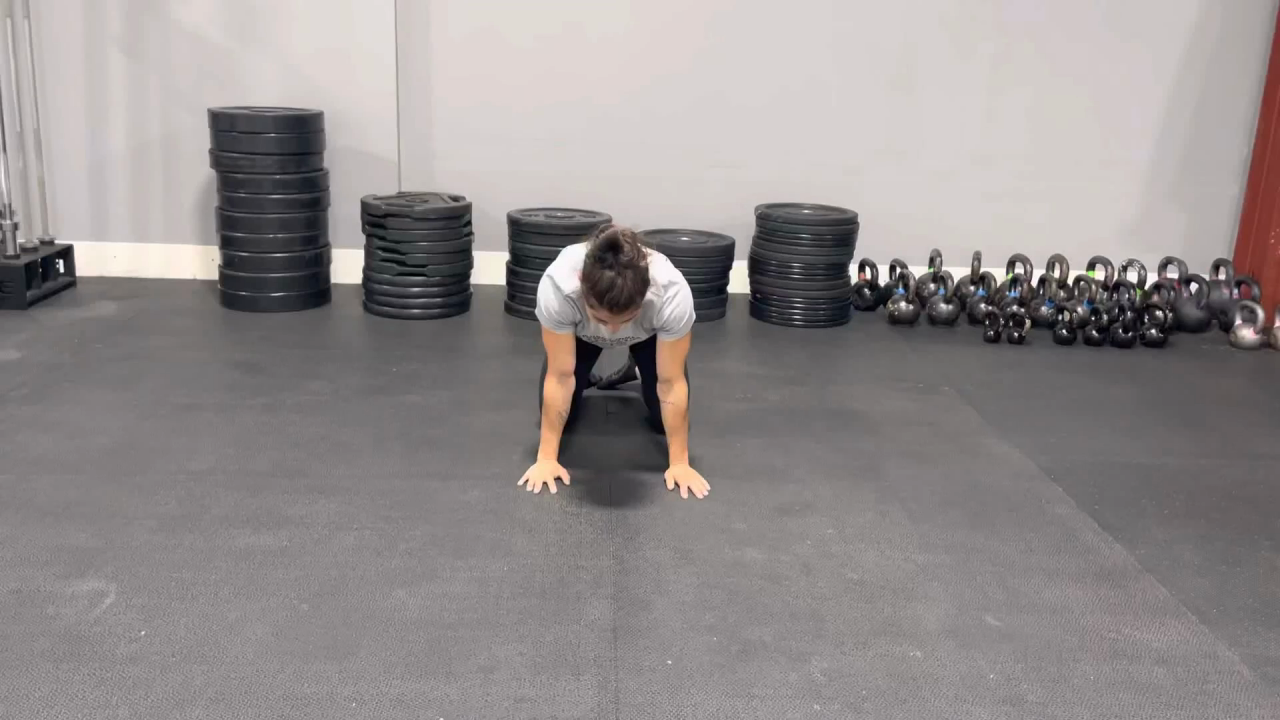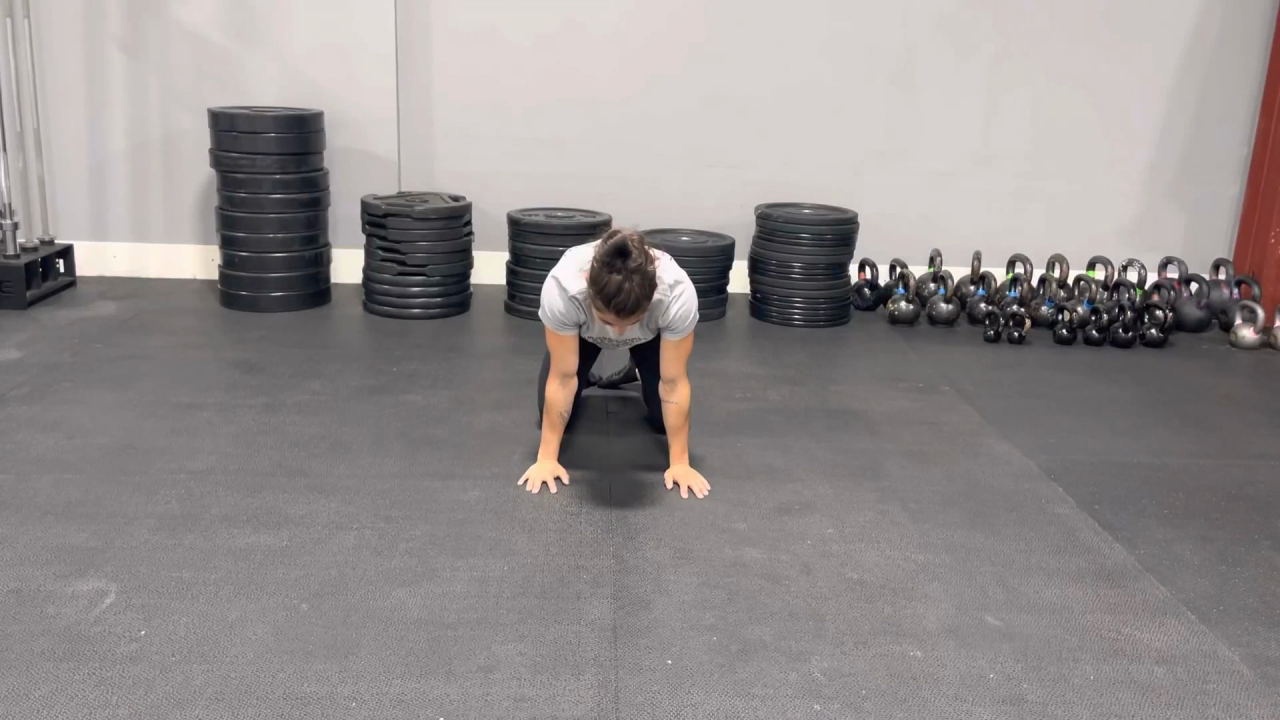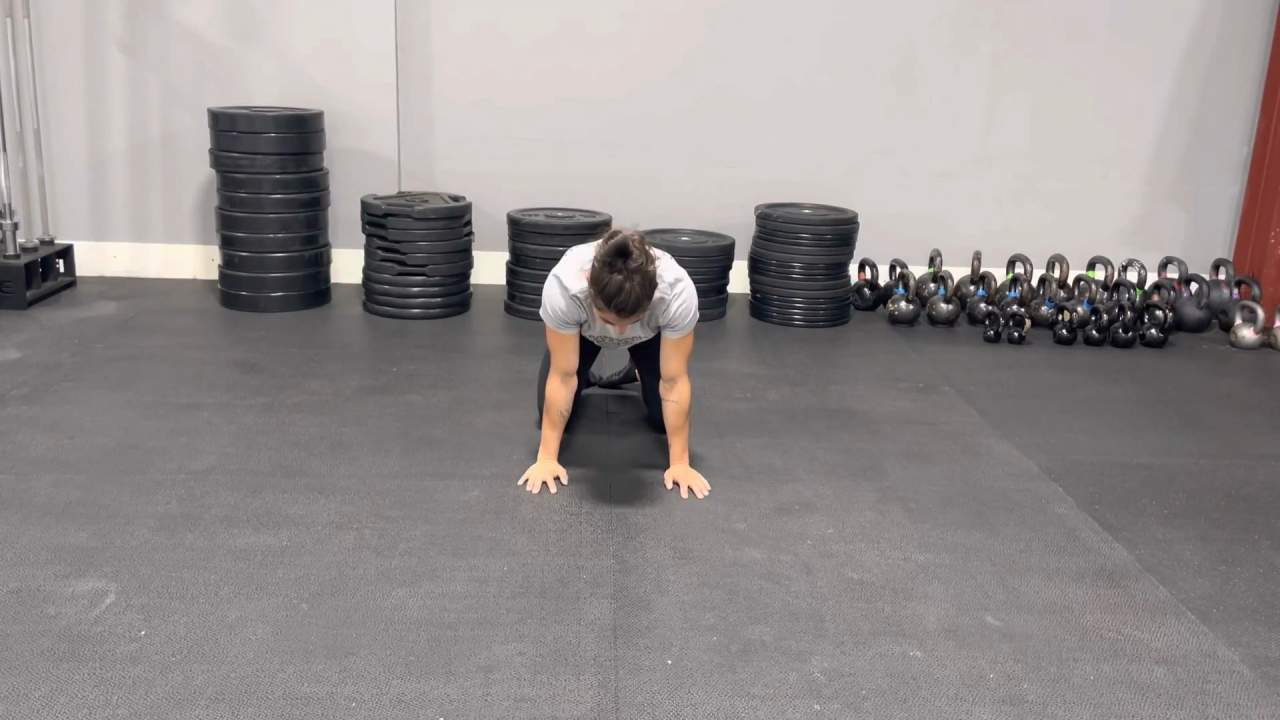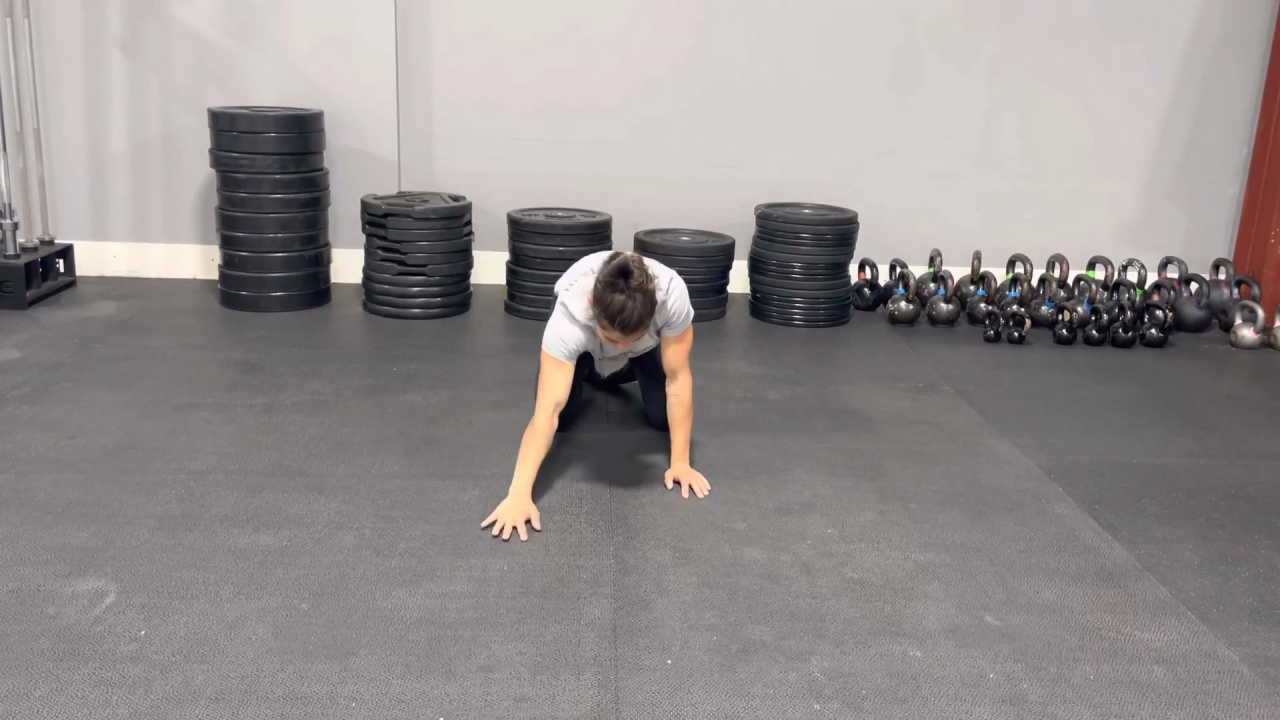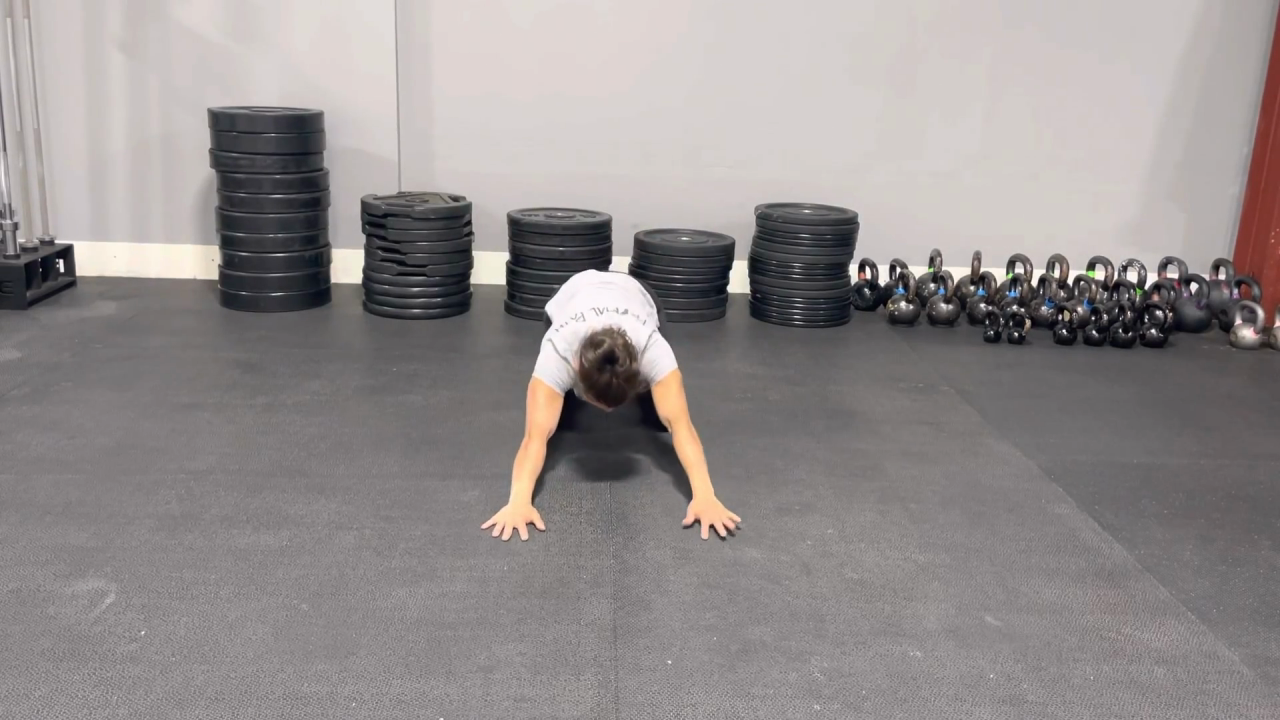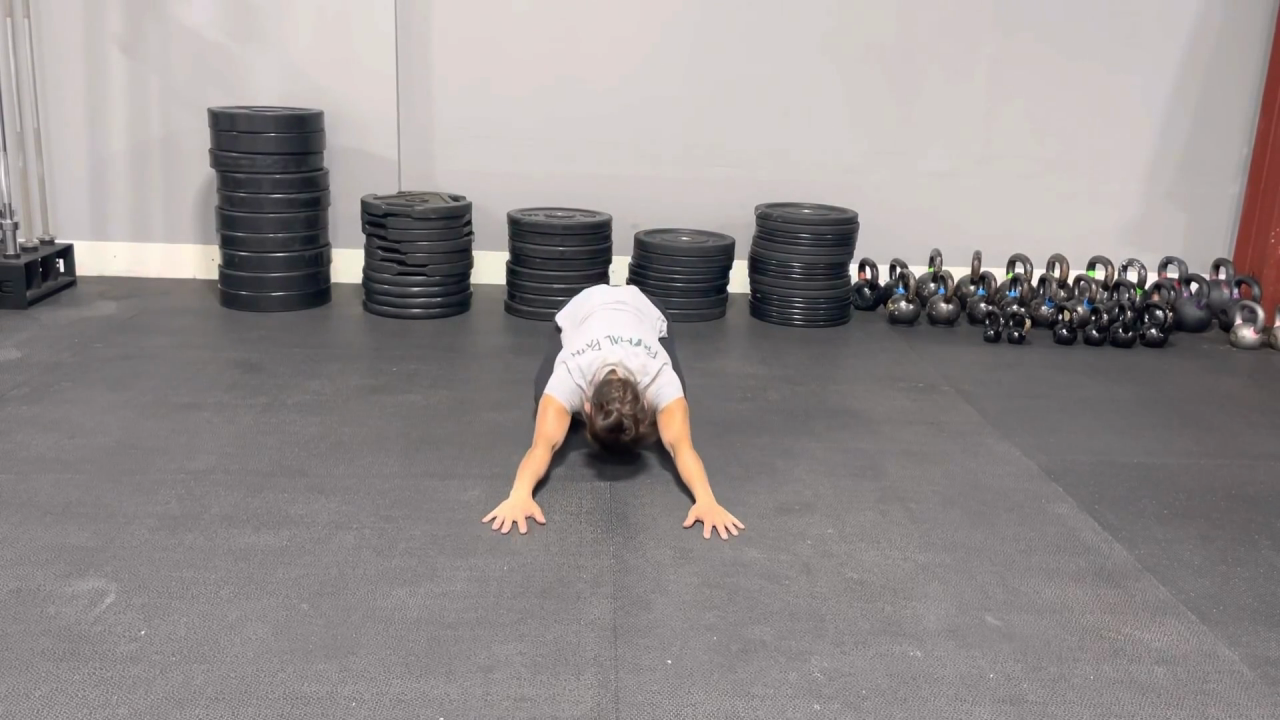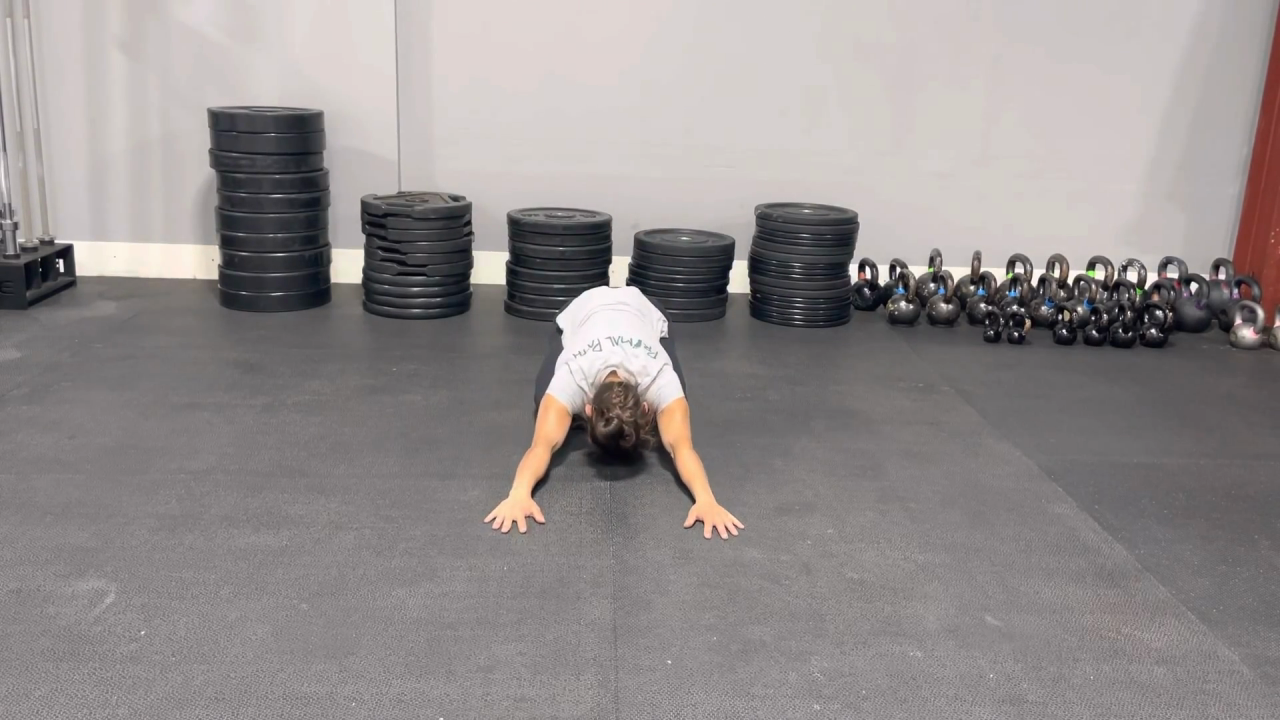
dt=0.7s
person 1, frame 1
left shoulder: (672, 292)
right shoulder: (557, 286)
left elbow: (671, 382)
right elbow: (560, 376)
left wrist: (679, 462)
right wrist: (547, 458)
left hip: (648, 335)
right hip: (581, 333)
left knee: (663, 419)
right knee: (561, 415)
left ankle: (641, 373)
right ankle: (587, 380)
person 1, frame 2
left shoulder: (678, 293)
right shoulder: (561, 287)
left elbow: (674, 381)
right elbow: (562, 376)
left wrist: (680, 463)
right wrist: (547, 458)
left hip: (651, 334)
right hip: (582, 330)
left knee: (663, 419)
right knee: (551, 412)
left ankle: (638, 372)
right ankle: (586, 379)
person 1, frame 3
left shoulder: (678, 291)
right shoulder: (563, 285)
left elbow: (674, 380)
right elbow: (563, 375)
left wrist: (679, 462)
right wrist: (547, 458)
right hip: (583, 330)
left knee: (662, 418)
right knee: (551, 411)
left ankle: (638, 371)
right ankle: (585, 378)
person 1, frame 4
left shoulder: (671, 294)
right shoulder: (570, 315)
left elbow: (678, 379)
right elbow: (548, 411)
left wrist: (680, 463)
right wrist: (518, 496)
right hip: (583, 334)
left knee: (663, 416)
right knee: (563, 415)
left ankle: (634, 368)
right ankle: (584, 369)
person 1, frame 5
left shoulder: (650, 346)
right shoulder: (558, 351)
left elbow: (680, 425)
right elbow: (536, 436)
left wrist: (705, 496)
right wrist: (519, 502)
left knee: (663, 415)
right knee: (554, 413)
right ankle: (568, 385)
person 1, frame 6
left shoulder: (658, 377)
right shoulder: (572, 376)
left elbow: (681, 446)
right elbow: (543, 445)
left wrist: (706, 501)
right wrist: (519, 496)
left hip: (643, 310)
right hip: (580, 311)
left knee: (675, 408)
right knee: (547, 406)
person 1, frame 7
left shoulder: (659, 378)
right shoulder: (573, 378)
left elbow: (681, 446)
right elbow: (542, 445)
left wrist: (706, 501)
right wrist: (518, 496)
left hip: (645, 312)
right hip: (580, 312)
left knee: (674, 409)
right knee: (548, 407)
